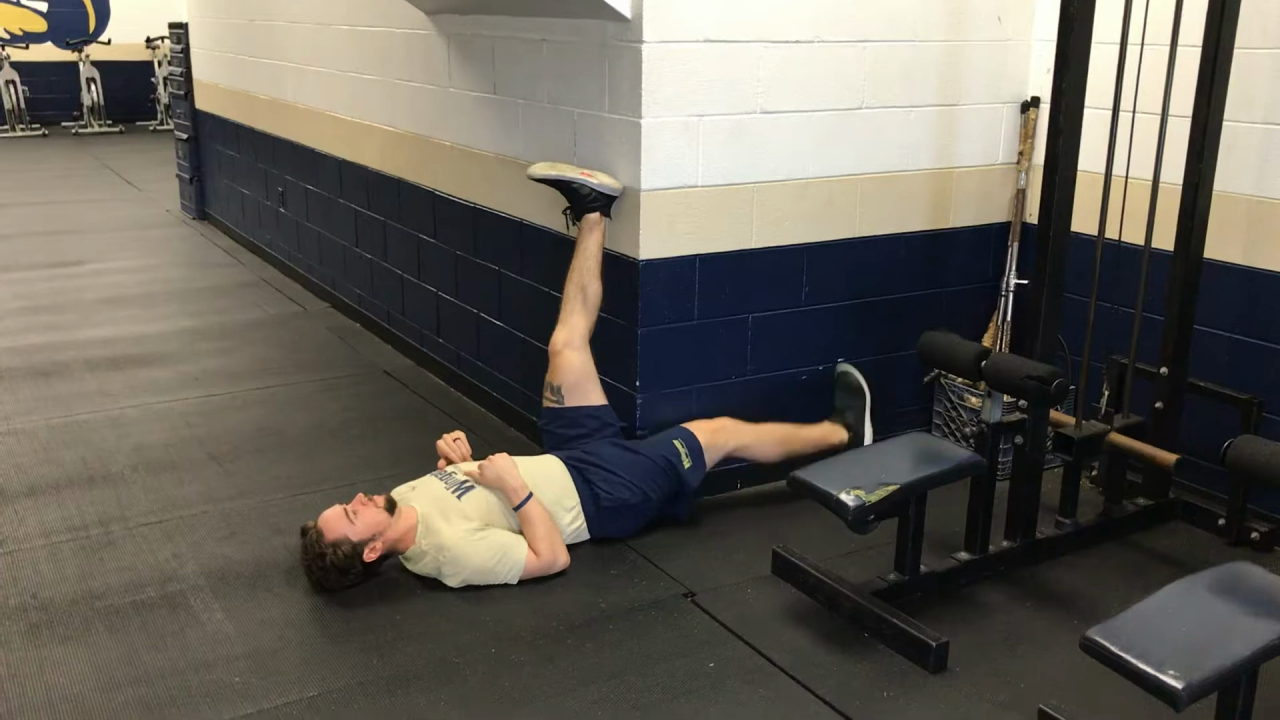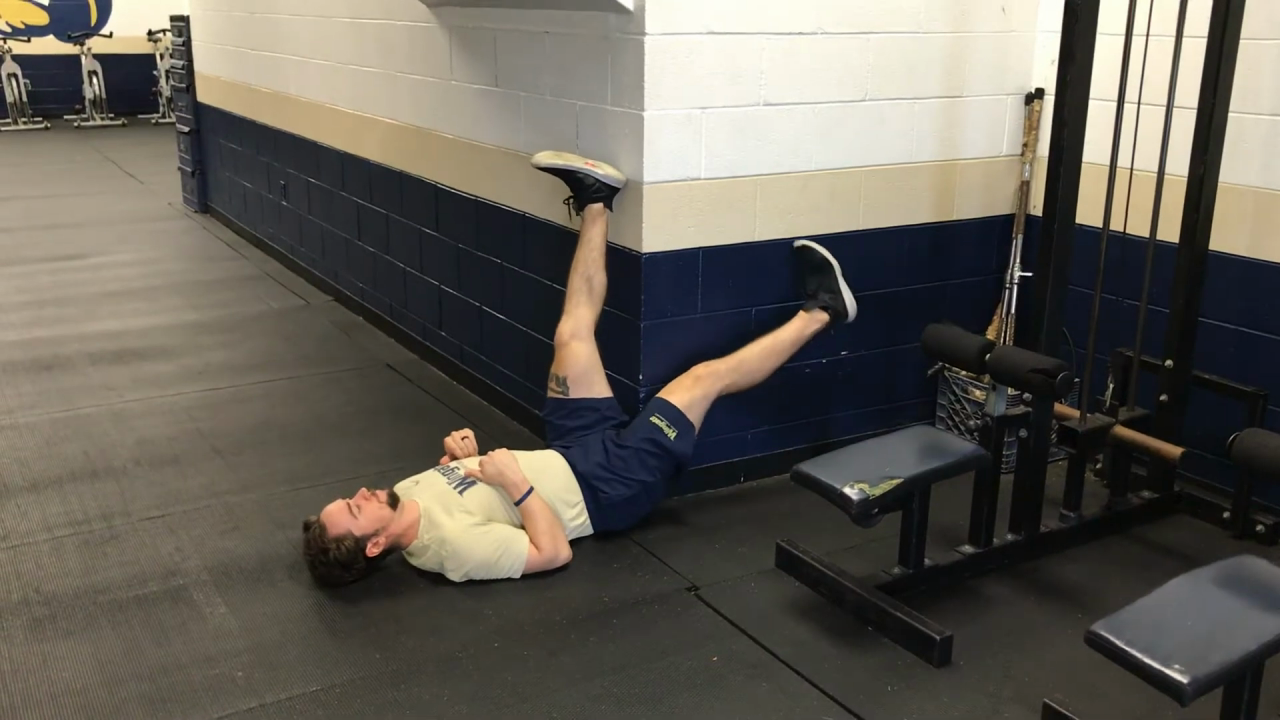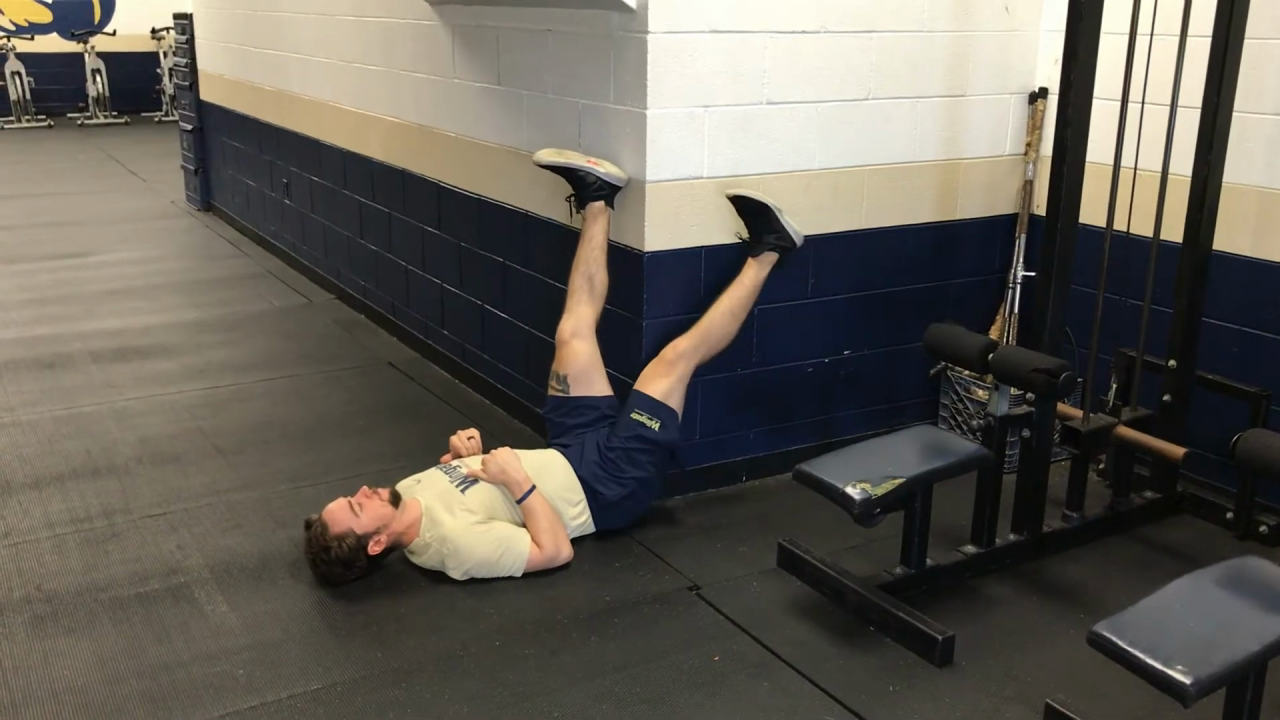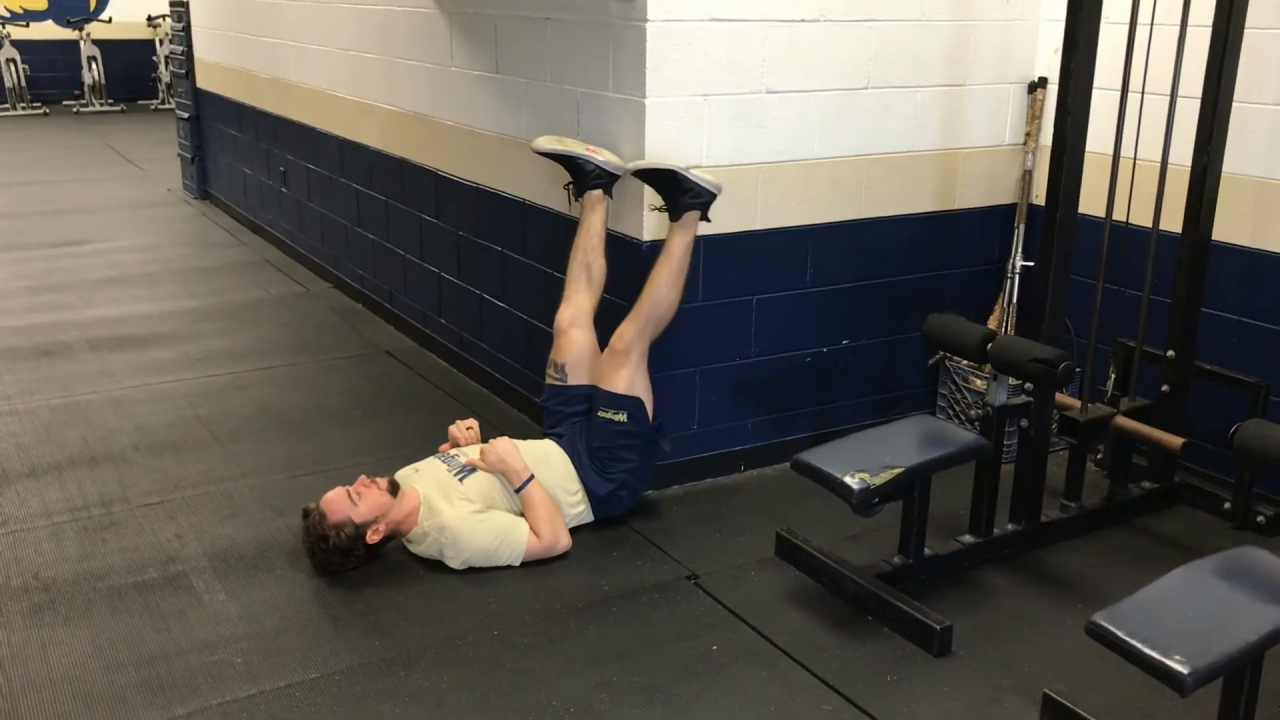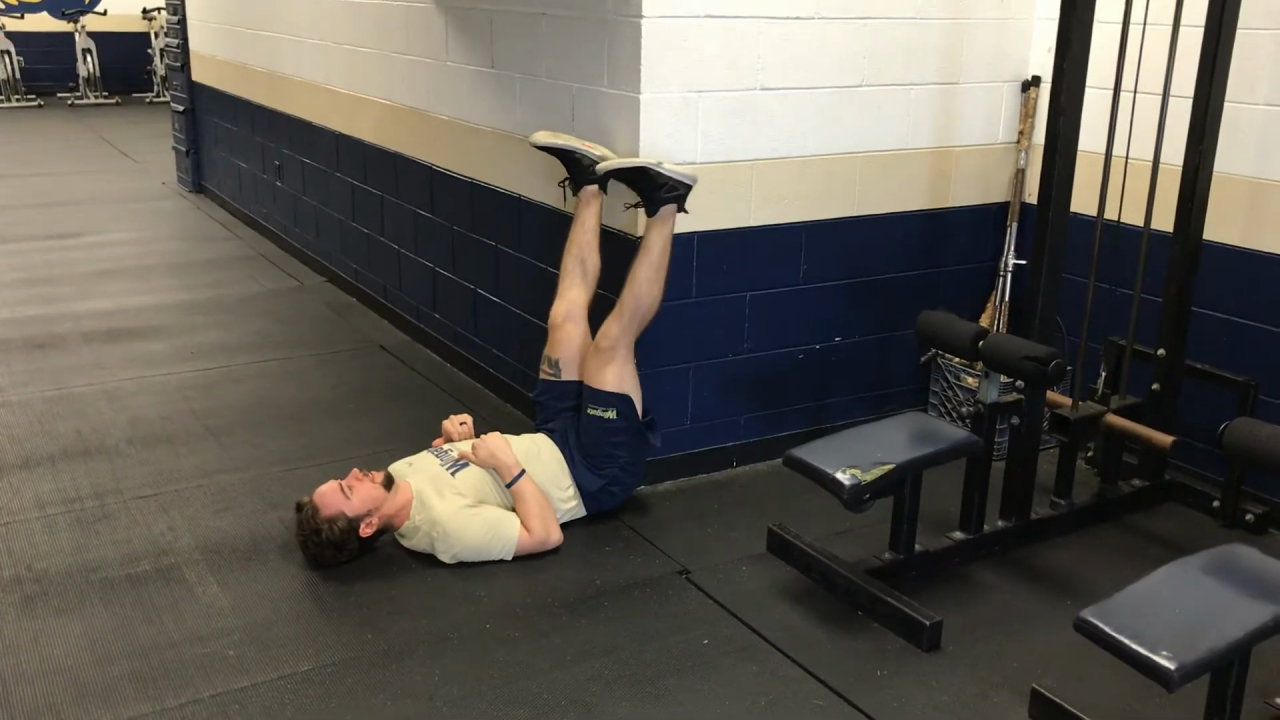
dt=1s
person 1, frame 1
left shoulder: (405, 503)
right shoulder: (449, 553)
right elbow: (552, 558)
left wrist: (457, 460)
right wrist: (514, 485)
left hip: (571, 461)
right hip: (602, 493)
left knee: (566, 342)
right knee: (725, 429)
left ankle: (591, 213)
right ankle: (842, 430)
person 1, frame 2
left shoulder: (409, 497)
right shoulder: (450, 548)
right elbow: (553, 552)
left wrist: (459, 456)
right wrist: (515, 482)
left hip: (573, 454)
right hip: (608, 486)
right knee: (707, 375)
left ankle: (594, 203)
right ankle: (818, 312)
person 1, frame 3
left shoulder: (411, 497)
right shoulder: (451, 545)
right elbow: (555, 551)
left wrist: (463, 457)
right wrist: (517, 479)
left hip: (572, 453)
right hip: (609, 485)
right knee: (676, 357)
left ankle: (595, 201)
right ankle: (763, 254)
person 1, frame 4
left shoulder: (406, 485)
right shoulder: (449, 534)
right elbow: (554, 540)
left wrist: (461, 445)
right wrist: (516, 469)
left hip: (564, 445)
right hip: (603, 477)
right knee: (625, 345)
left ankle: (594, 189)
right ankle: (686, 213)
person 1, frame 5
left shoulder: (402, 478)
right shoulder: (442, 528)
right elbow: (544, 535)
left wrist: (454, 437)
right wrist: (507, 464)
left hip: (557, 440)
right hip: (595, 473)
right knee: (611, 343)
left ankle: (590, 184)
right ankle: (663, 209)
